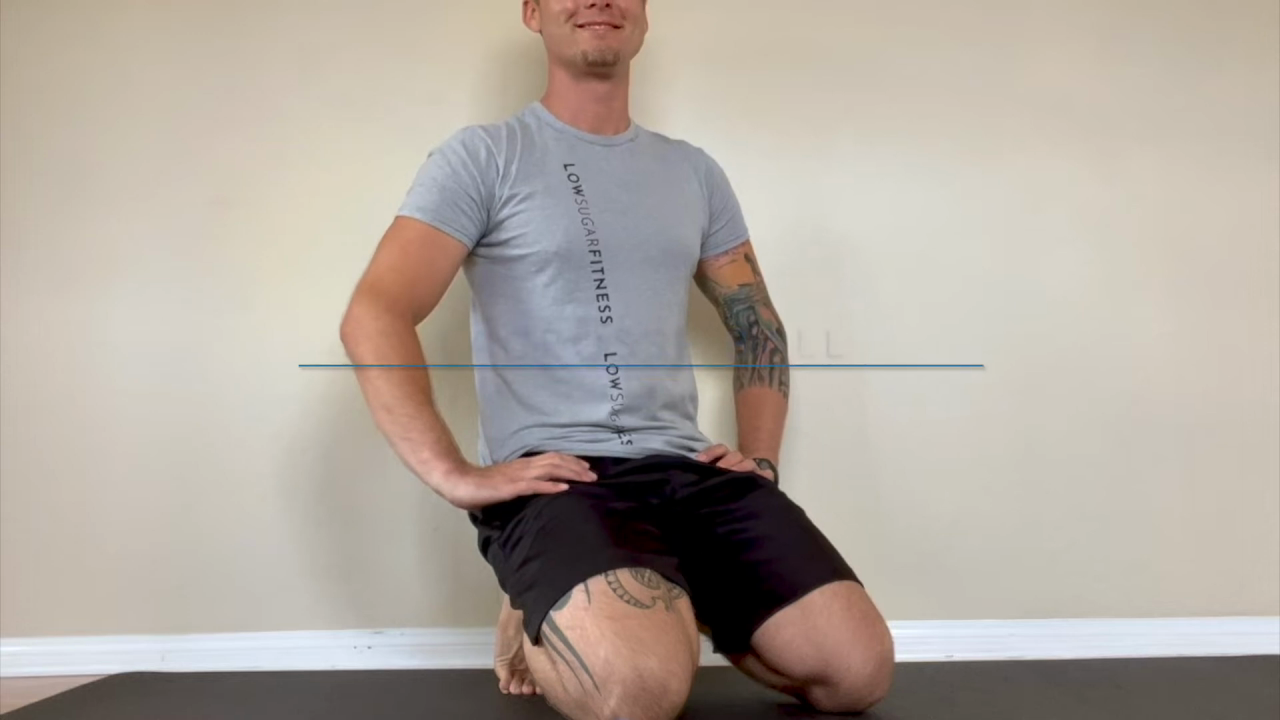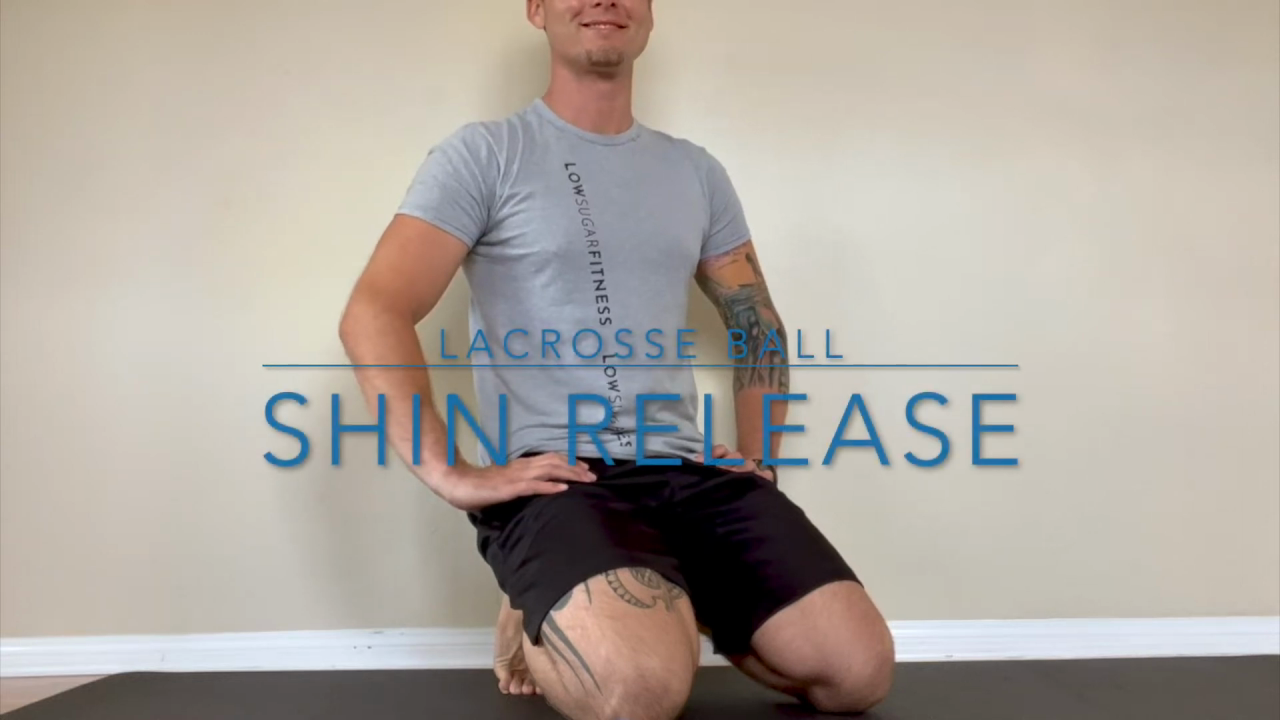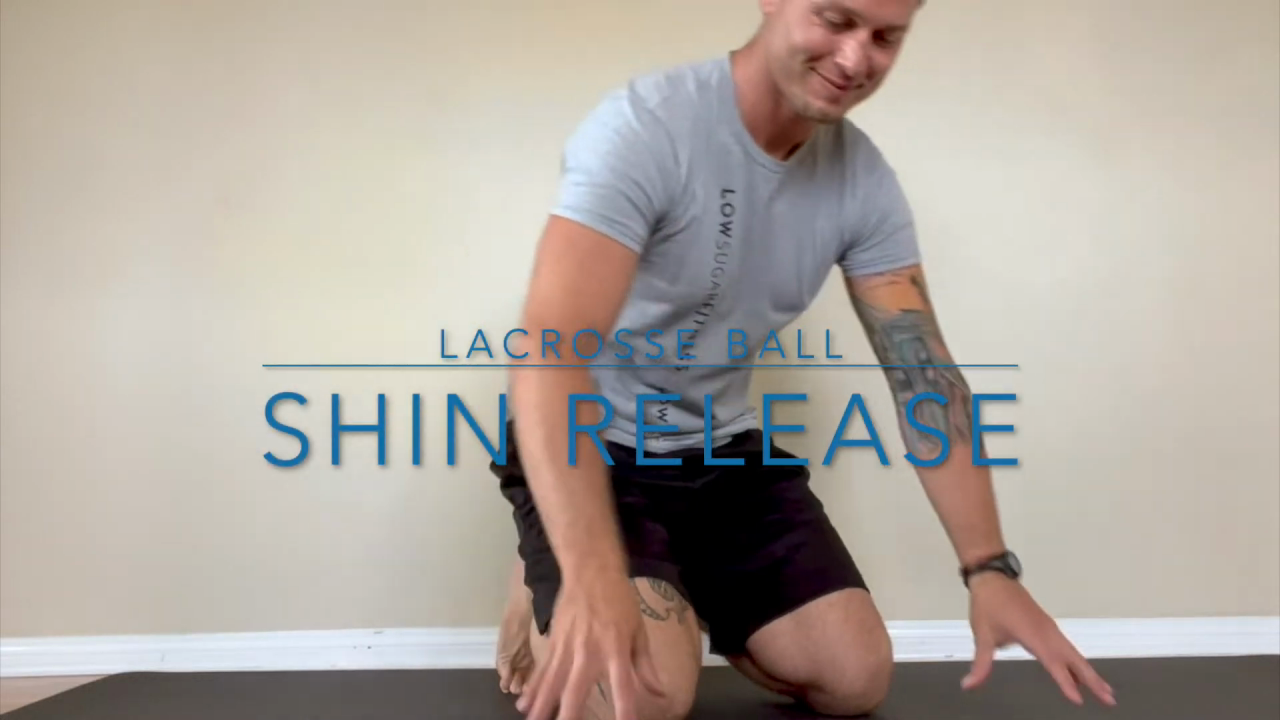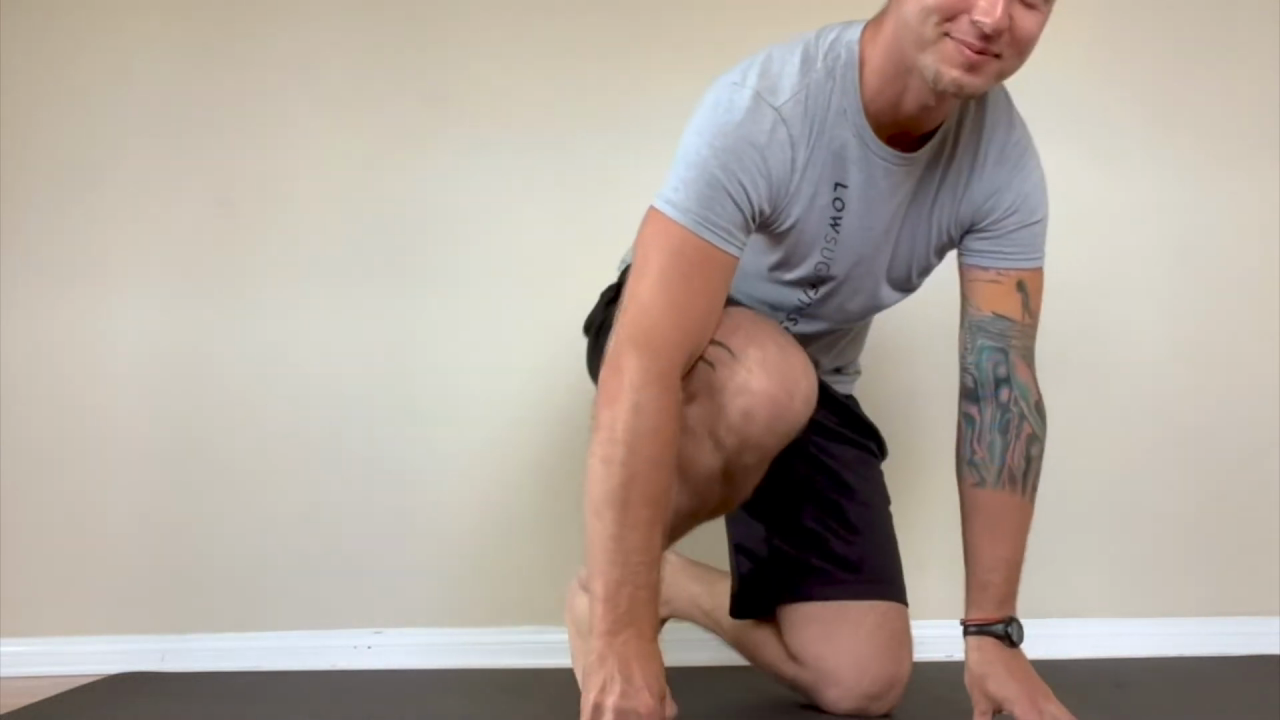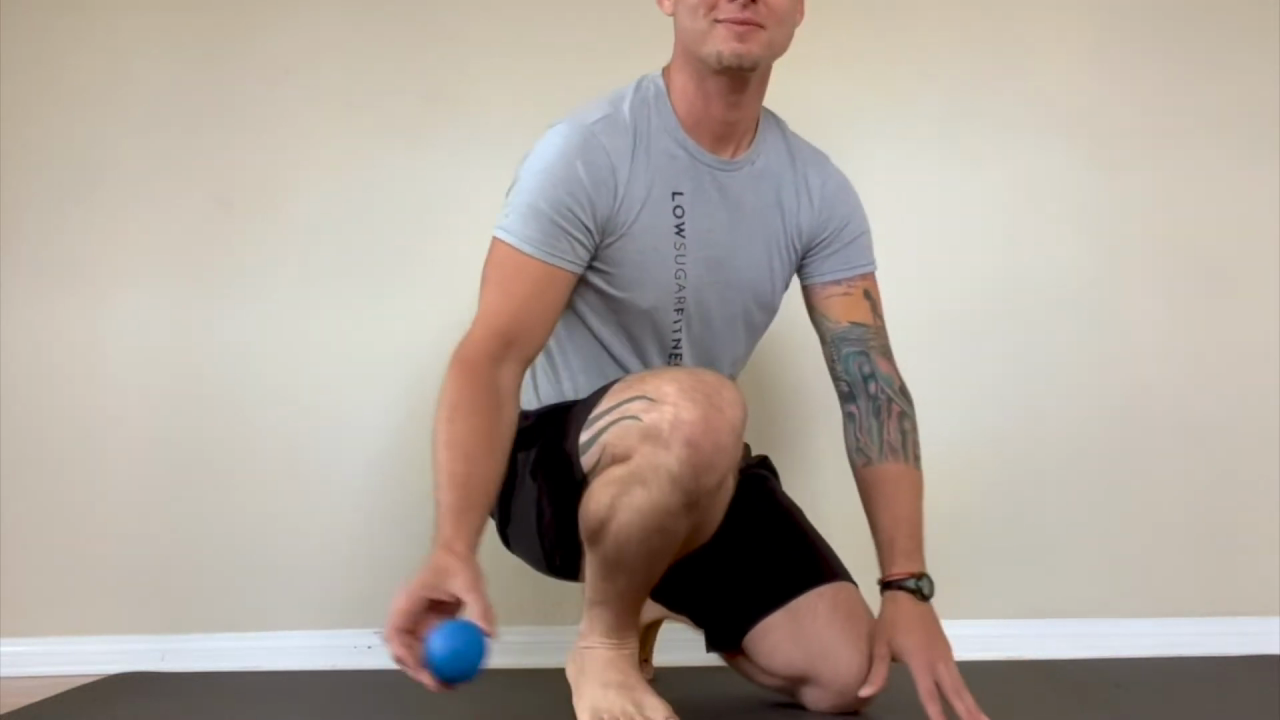
dt=1s
person 1, frame 1
left shoulder: (693, 171)
right shoulder: (484, 156)
left elbow: (758, 328)
right elbow: (373, 318)
left wrist: (759, 459)
right wrist: (455, 475)
left hip: (689, 469)
right hip: (553, 475)
left ankle: (667, 601)
right ankle: (542, 620)
person 1, frame 2
left shoulder: (696, 171)
right shoulder: (484, 155)
left elbow: (758, 327)
right elbow: (374, 316)
left wrist: (757, 458)
right wrist: (451, 474)
left hip: (690, 469)
right hip: (553, 475)
left ankle: (669, 602)
right ankle: (544, 620)
person 1, frame 3
left shoulder: (863, 180)
right shoulder: (644, 128)
left elbow: (921, 370)
right elbow: (544, 346)
left wrist: (992, 572)
right wrist: (593, 568)
left hip: (723, 453)
right hip: (591, 449)
left ankle: (685, 600)
right ankle: (549, 600)
person 1, frame 4
left shoulder: (1005, 159)
right shoulder: (764, 107)
left elbow: (1001, 387)
right elbow: (641, 365)
left wrist: (991, 630)
right wrist: (624, 633)
left hip: (817, 389)
right knee: (769, 379)
left ankle: (674, 585)
right ankle: (602, 590)
person 1, frame 5
left shoulder: (819, 187)
right shoulder: (588, 151)
left elbow: (870, 383)
right elbow: (489, 358)
left wrist: (907, 588)
right wrist: (453, 545)
left hip: (698, 477)
right hip: (558, 457)
right knee: (699, 411)
left ankle: (657, 590)
right ankle: (604, 635)
